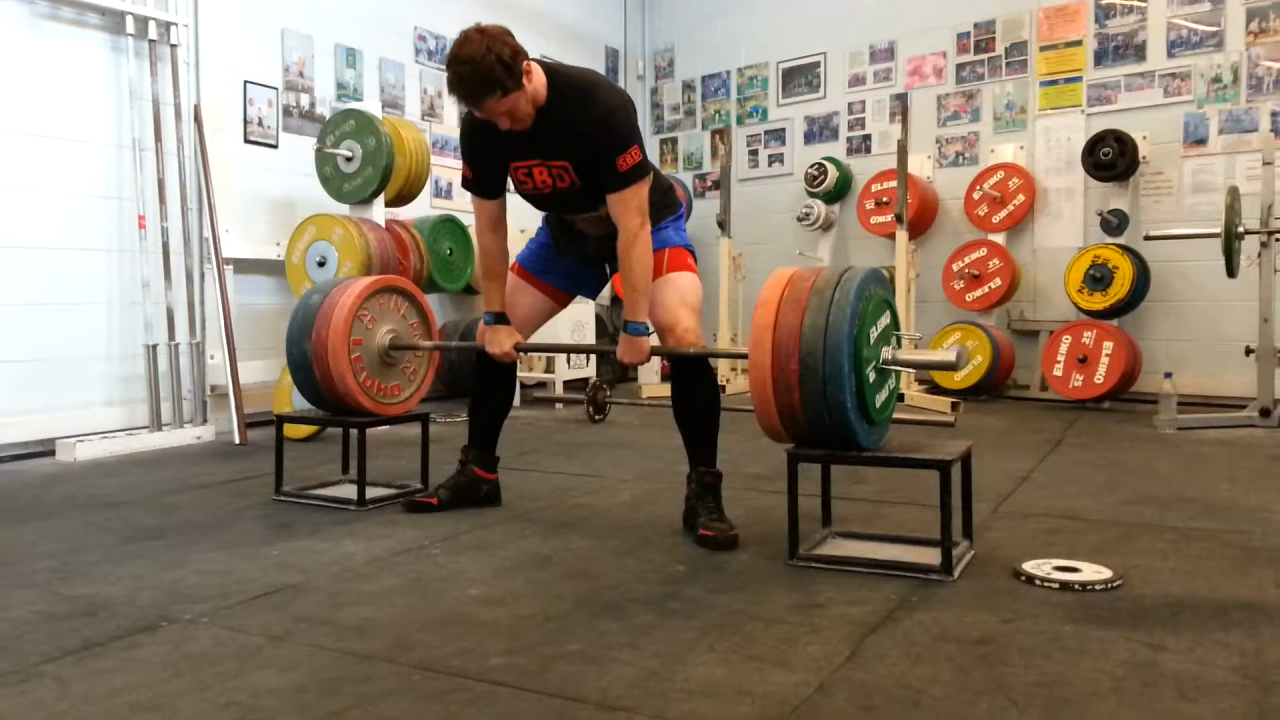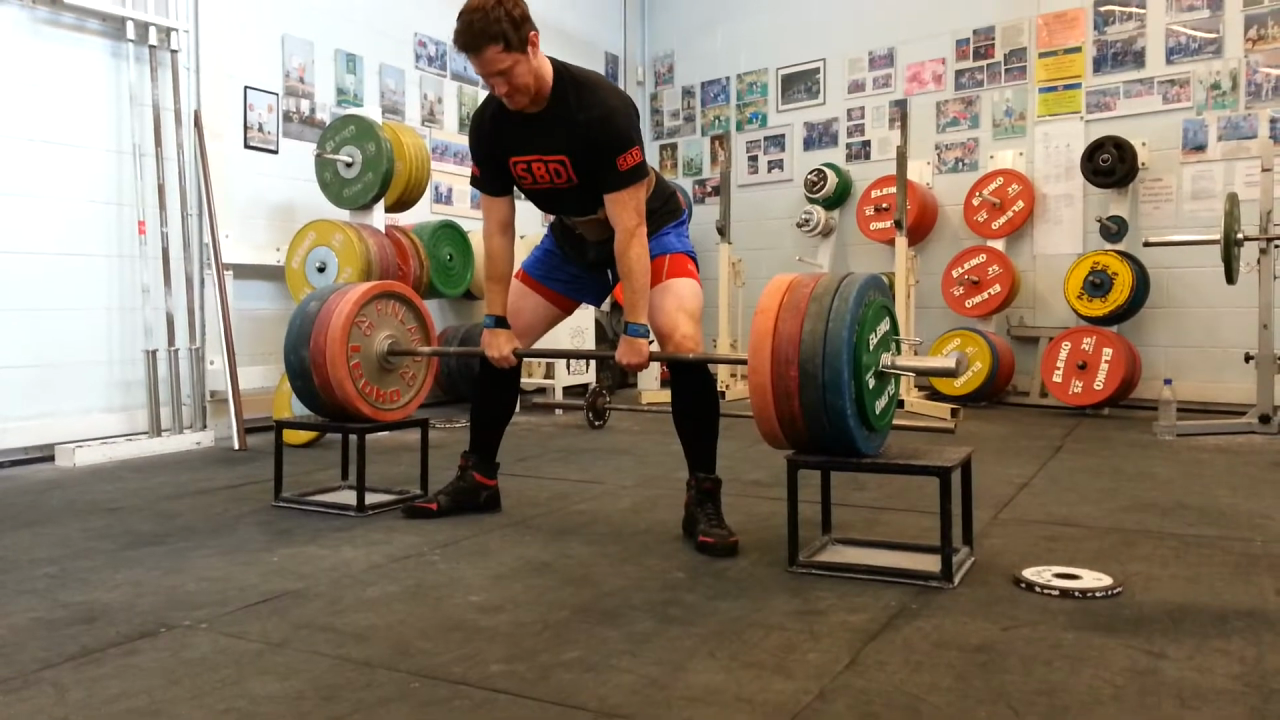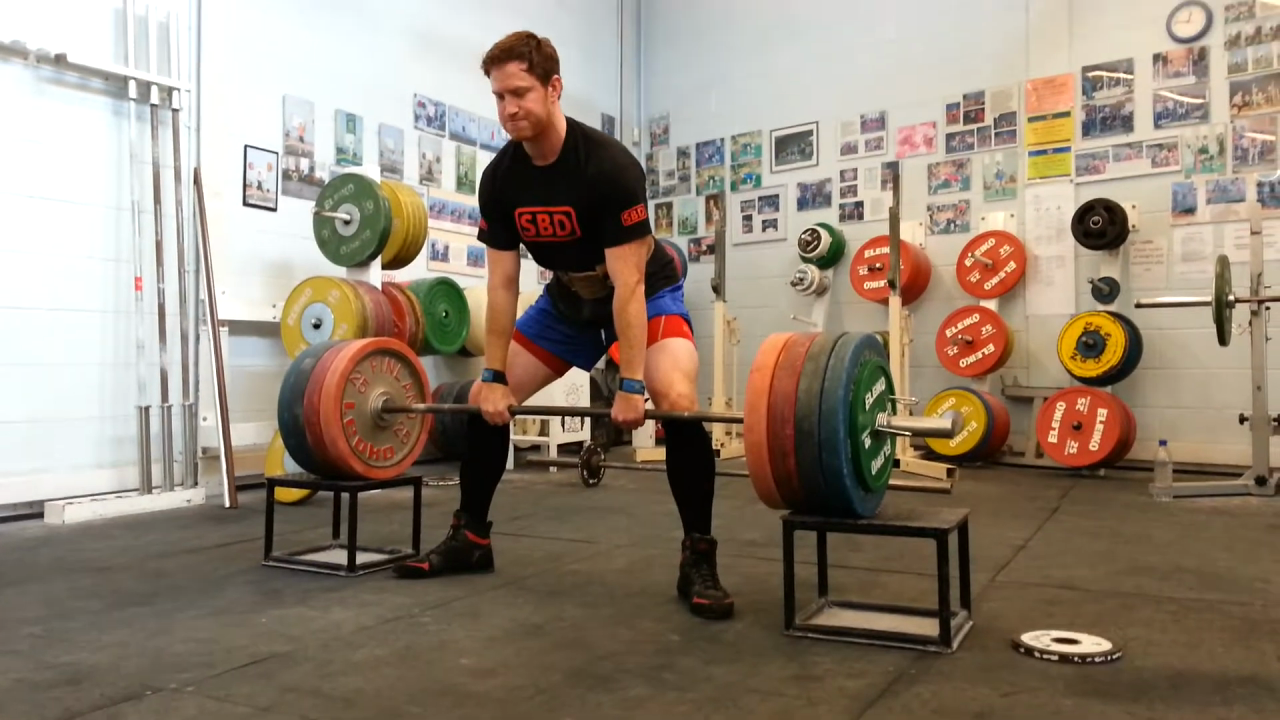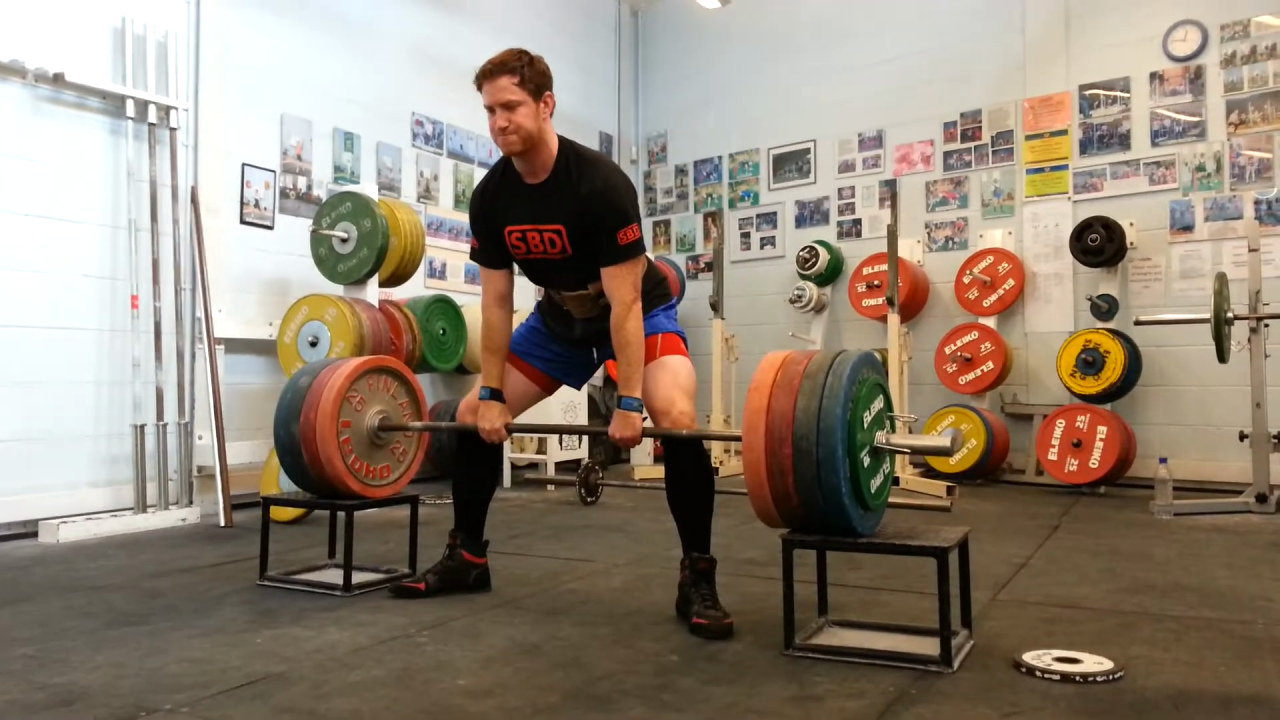
dt=0.7s
person 1, frame 1
left shoulder: (600, 105)
right shoulder: (479, 127)
left elbow: (631, 224)
right elbow: (490, 228)
left wrist: (635, 326)
right wrist: (495, 318)
left hip: (646, 222)
right hip: (567, 229)
left knee: (682, 335)
right knee: (495, 338)
left ankle: (703, 492)
right ankle: (478, 472)
person 1, frame 2
left shoulder: (601, 108)
right shoulder: (489, 124)
left elbow: (629, 227)
right elbow: (498, 227)
left wrist: (635, 330)
right wrist: (495, 320)
left hip: (650, 228)
right hip: (571, 237)
left knee: (681, 341)
right knee: (497, 344)
left ankle: (703, 499)
right ankle: (478, 478)
person 1, frame 3
left shoulder: (609, 166)
right shoulder: (500, 177)
left elbow: (628, 283)
right elbow: (502, 282)
left wrist: (630, 386)
right wrist: (493, 376)
left hip: (646, 295)
right hip: (567, 299)
left knee: (676, 400)
right knee: (485, 400)
left ankle: (698, 560)
right ankle: (471, 537)
person 1, frame 4
left shoulder: (601, 185)
right shoulder: (490, 197)
left elbow: (624, 302)
right elbow: (496, 301)
left wrist: (628, 404)
right wrist: (490, 394)
left hip: (639, 313)
right hip: (558, 317)
left knee: (675, 417)
right knee: (472, 415)
left ankle: (697, 579)
right ankle: (466, 557)
